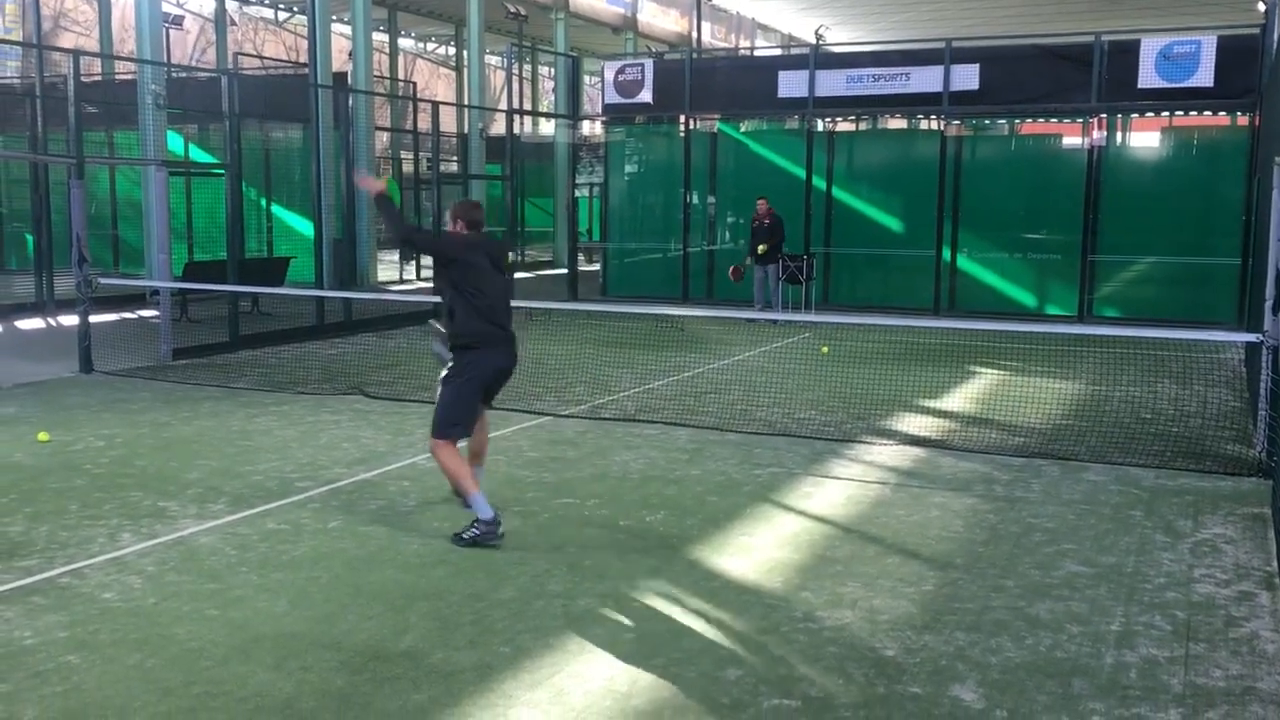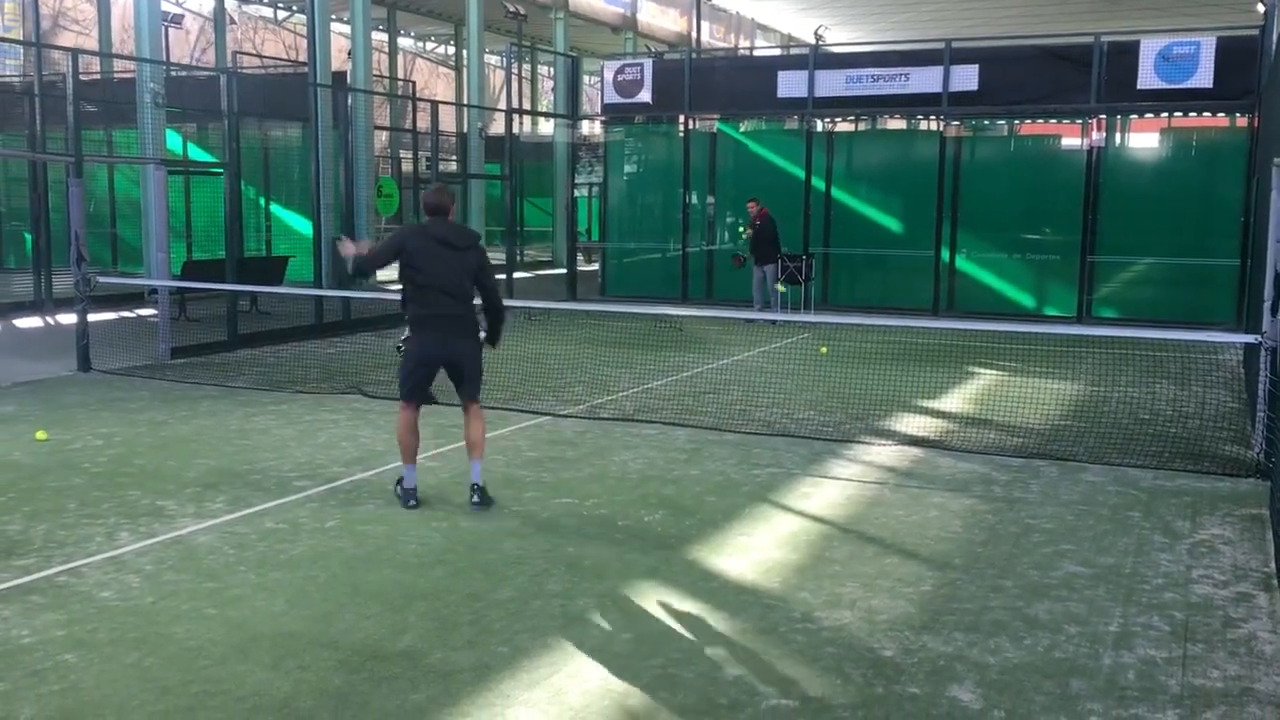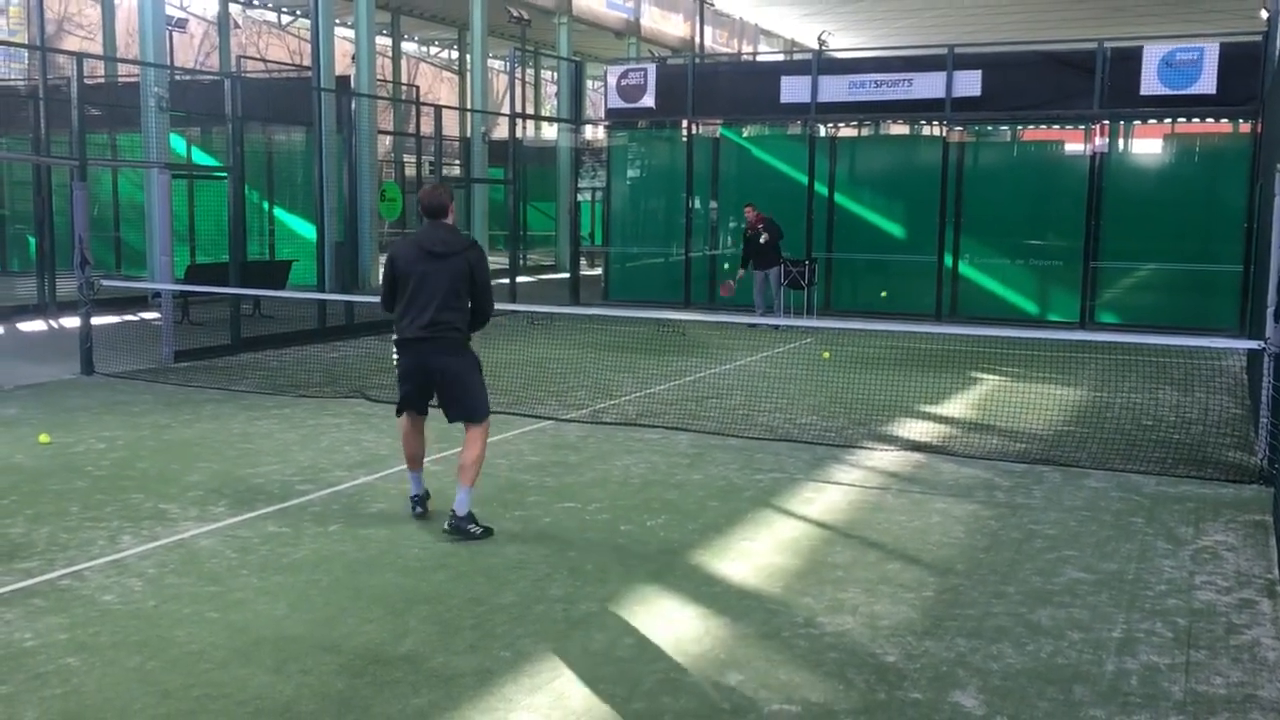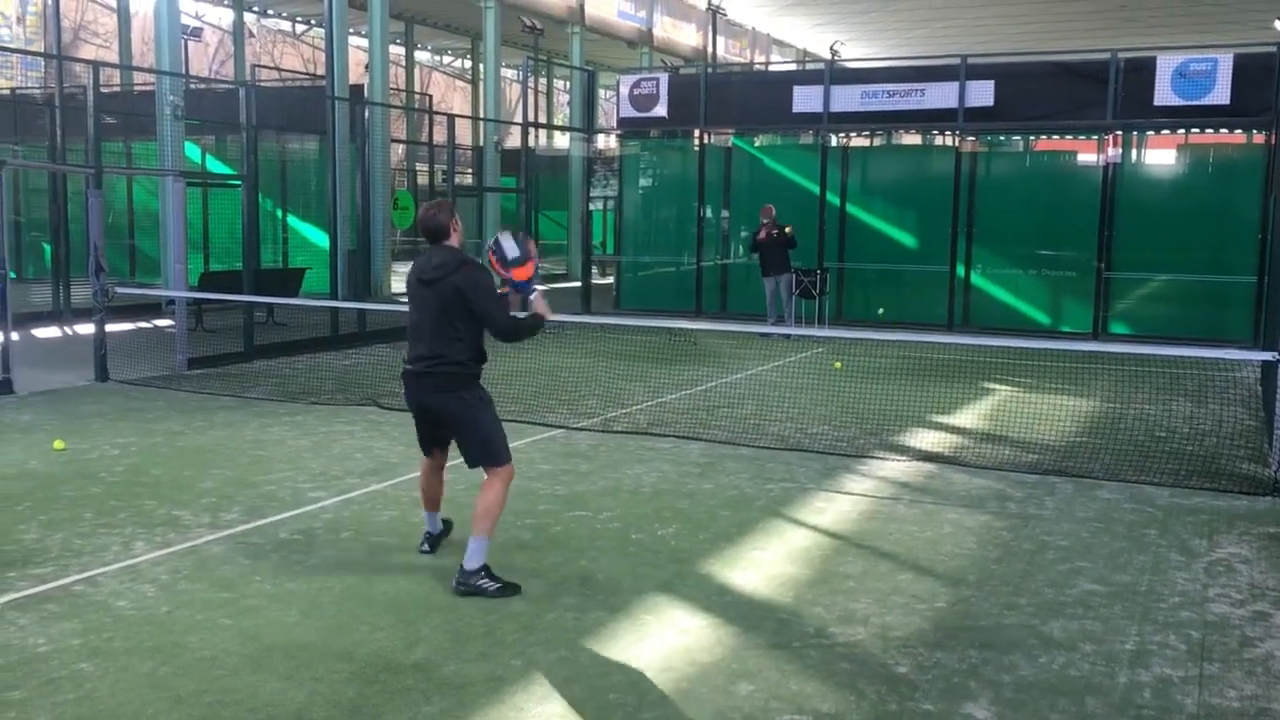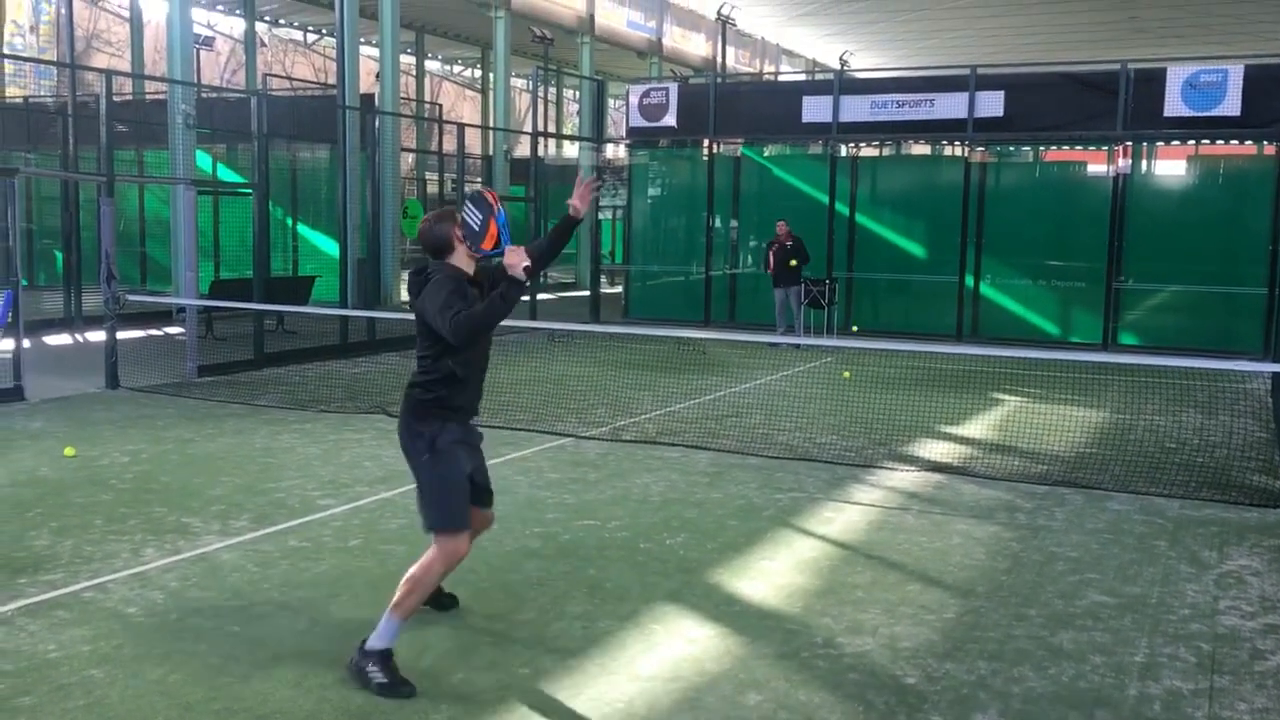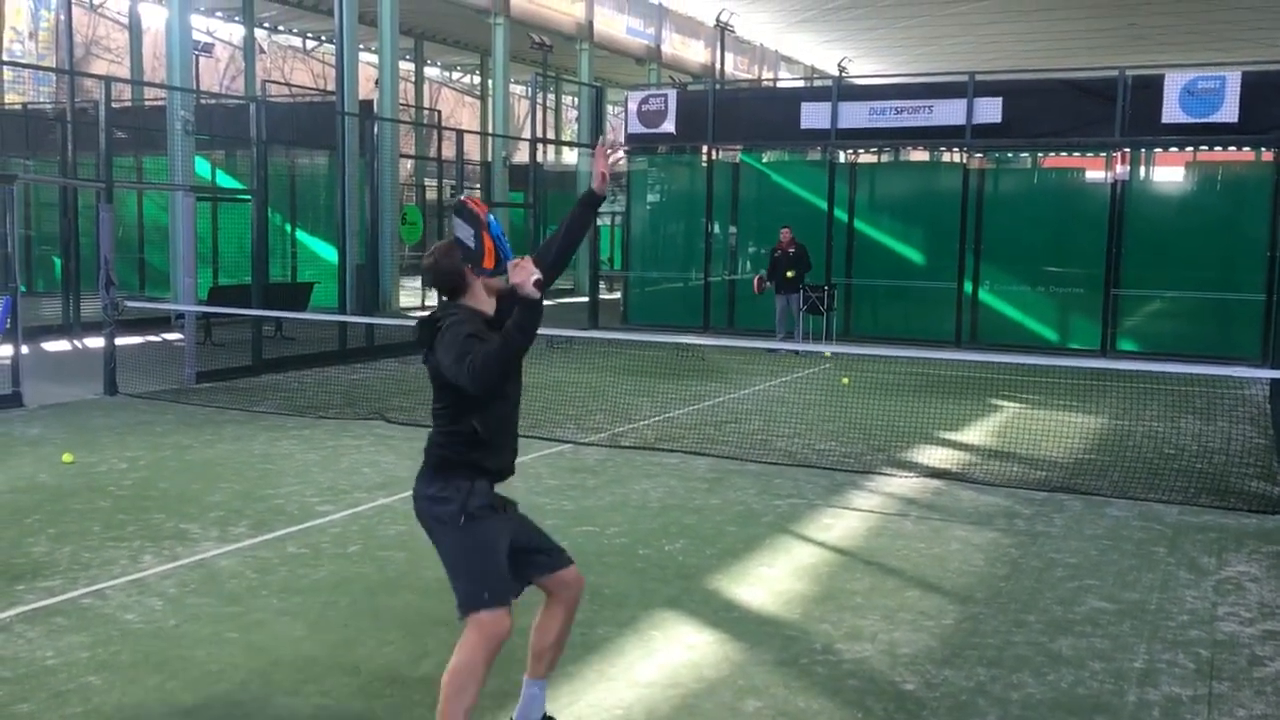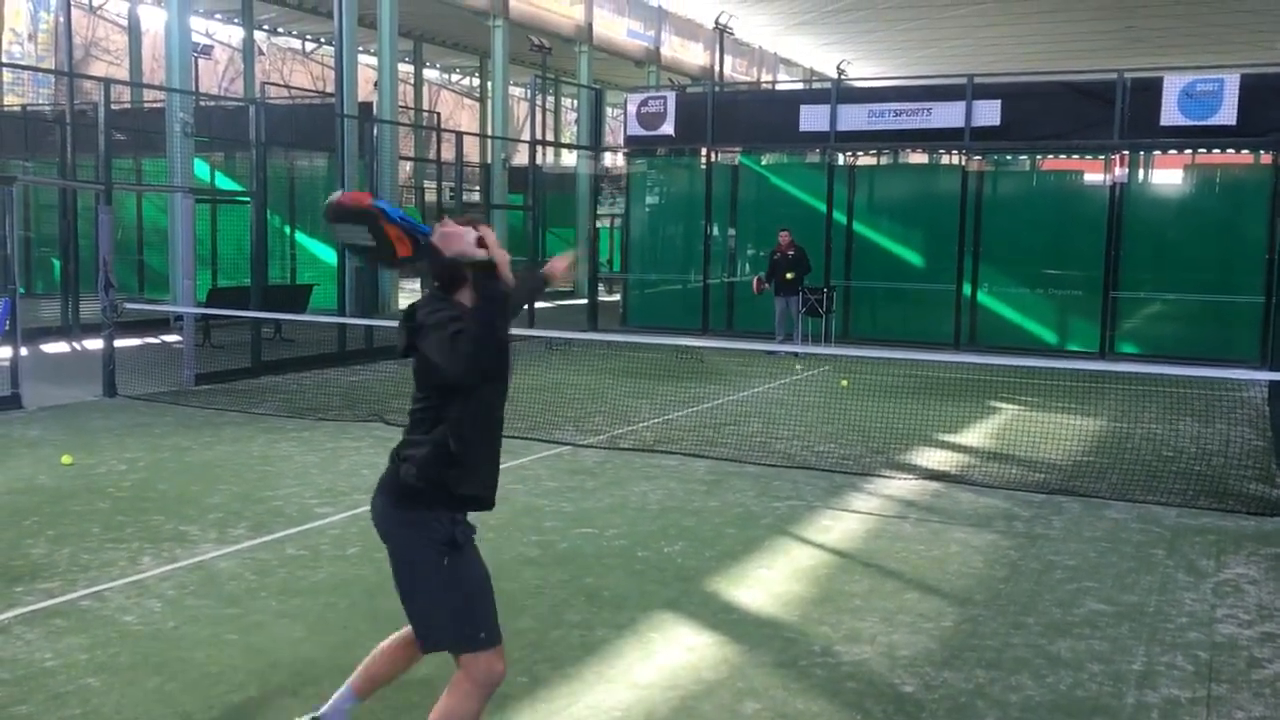
dt=0.4s
person 1, frame 1
left shoulder: (455, 246)
right shoulder: (495, 256)
left elbow: (408, 237)
left wrist: (380, 195)
left hip: (475, 355)
right hip: (504, 353)
left knee: (442, 443)
right knee: (474, 412)
left ankle: (487, 519)
right ankle: (472, 488)
person 1, frame 2
left shoulder: (409, 236)
right shoulder: (473, 244)
left elbow: (363, 268)
right elbow: (493, 299)
left wrist: (354, 254)
right wrist: (492, 337)
left hip: (425, 337)
right hip: (466, 338)
left knee: (409, 408)
right knee: (472, 407)
left ankle: (409, 486)
right ankle: (476, 486)
person 1, frame 3
left shoulder: (400, 249)
right shoulder: (470, 251)
left elbow: (387, 303)
right elbow: (484, 311)
left hip: (410, 349)
right hip: (452, 350)
left knee: (412, 419)
right knee: (477, 429)
left ankle: (417, 495)
right ankle: (461, 514)
person 1, frame 4
left shoulder: (419, 272)
right shoulder: (469, 271)
right elbow: (503, 328)
left wrist: (507, 295)
right wrist: (537, 316)
left hip: (416, 383)
right hip: (457, 386)
left knee: (434, 457)
right knee: (499, 471)
left ankle: (432, 531)
right ankle: (473, 568)
person 1, frame 5
left shoulder: (473, 279)
right shoulder: (442, 286)
left elbow: (527, 262)
right elbow: (463, 328)
left wrist: (572, 215)
right wrist: (511, 280)
left hip: (451, 421)
right hip: (431, 424)
left knee: (479, 517)
right knee: (452, 544)
left ankle: (423, 590)
right ankle: (374, 649)
person 1, frame 6
left shoulder: (496, 313)
right shoulder: (458, 334)
left elbow: (553, 253)
right elbow: (485, 378)
left wrist: (596, 192)
right wrist: (525, 303)
left hip: (477, 493)
right hip: (453, 495)
left knee: (567, 583)
right knee: (490, 627)
person 1, frame 7
left shoulder: (458, 311)
right shoulder: (448, 326)
left elbow: (501, 300)
right elbow: (479, 365)
left wrist: (540, 277)
right wrist: (495, 270)
left hip: (418, 503)
right hip: (427, 513)
left knee: (429, 630)
right knee: (483, 668)
